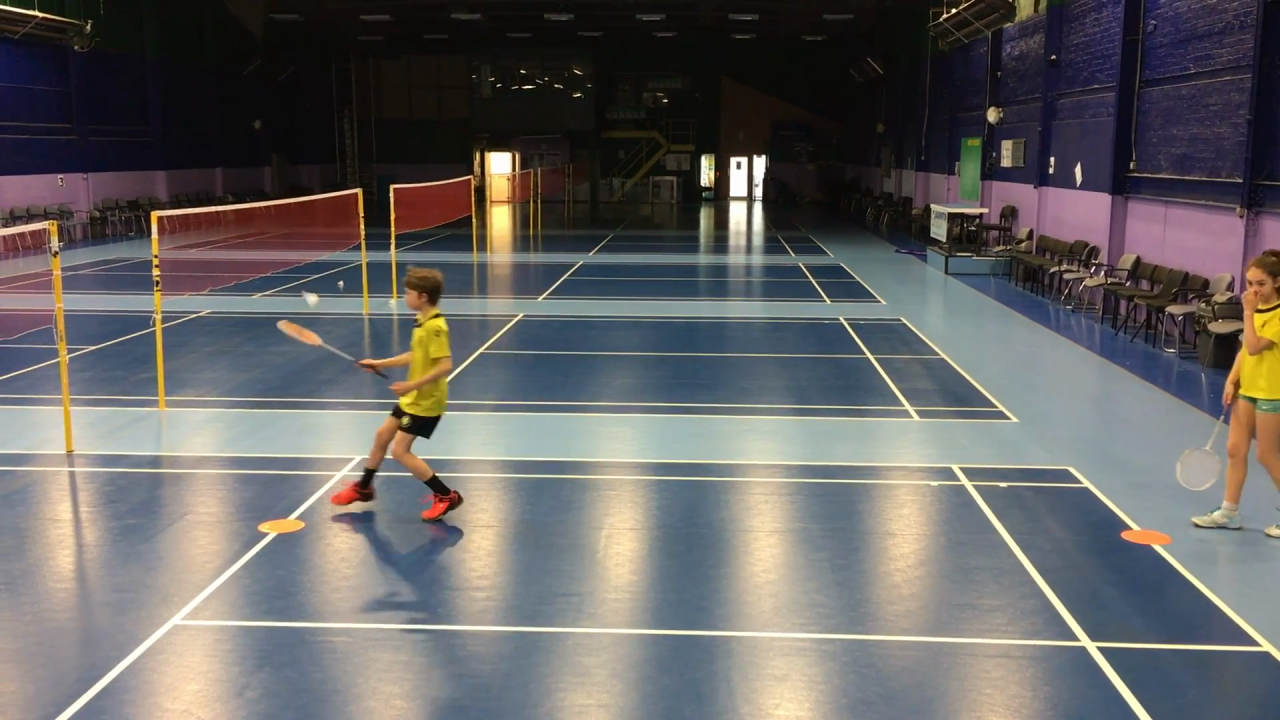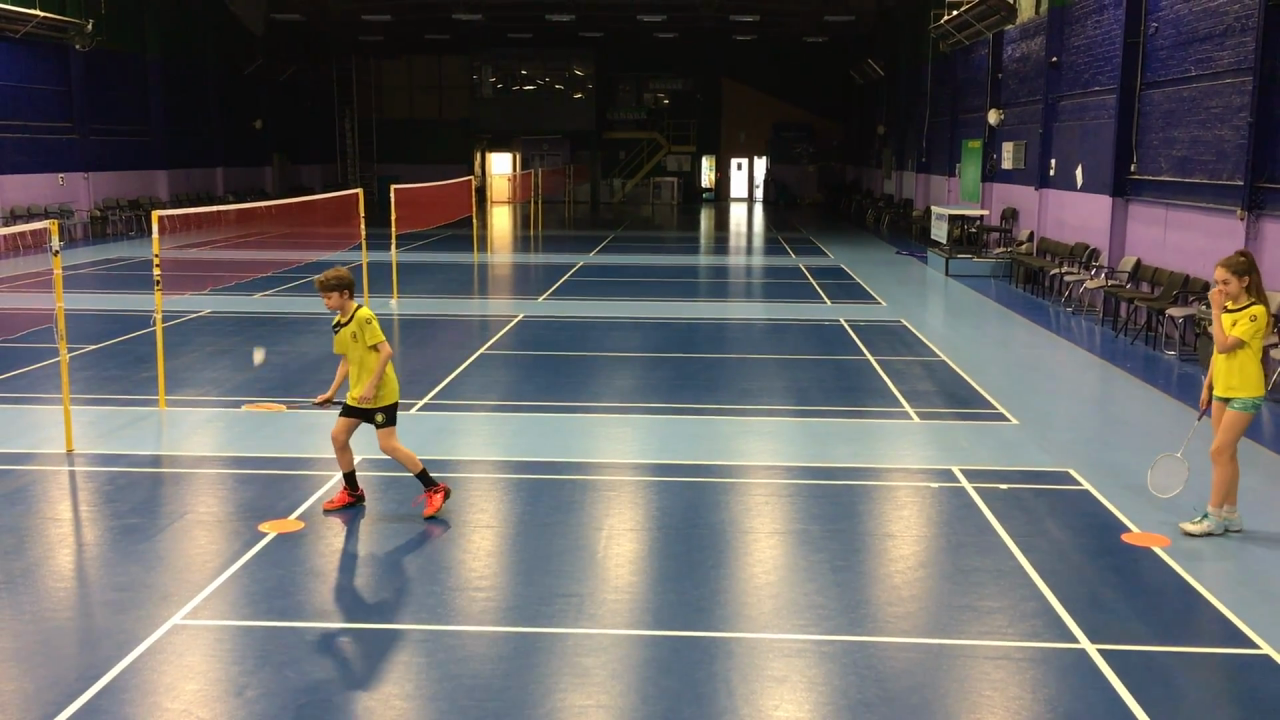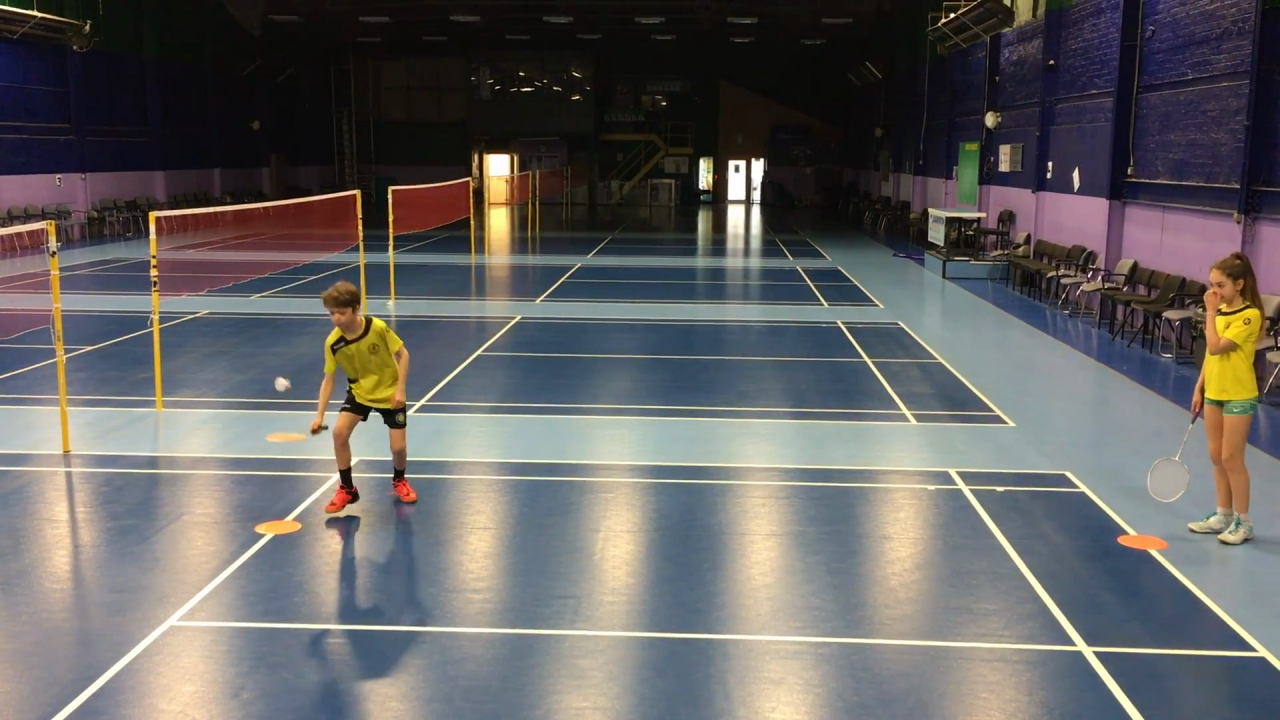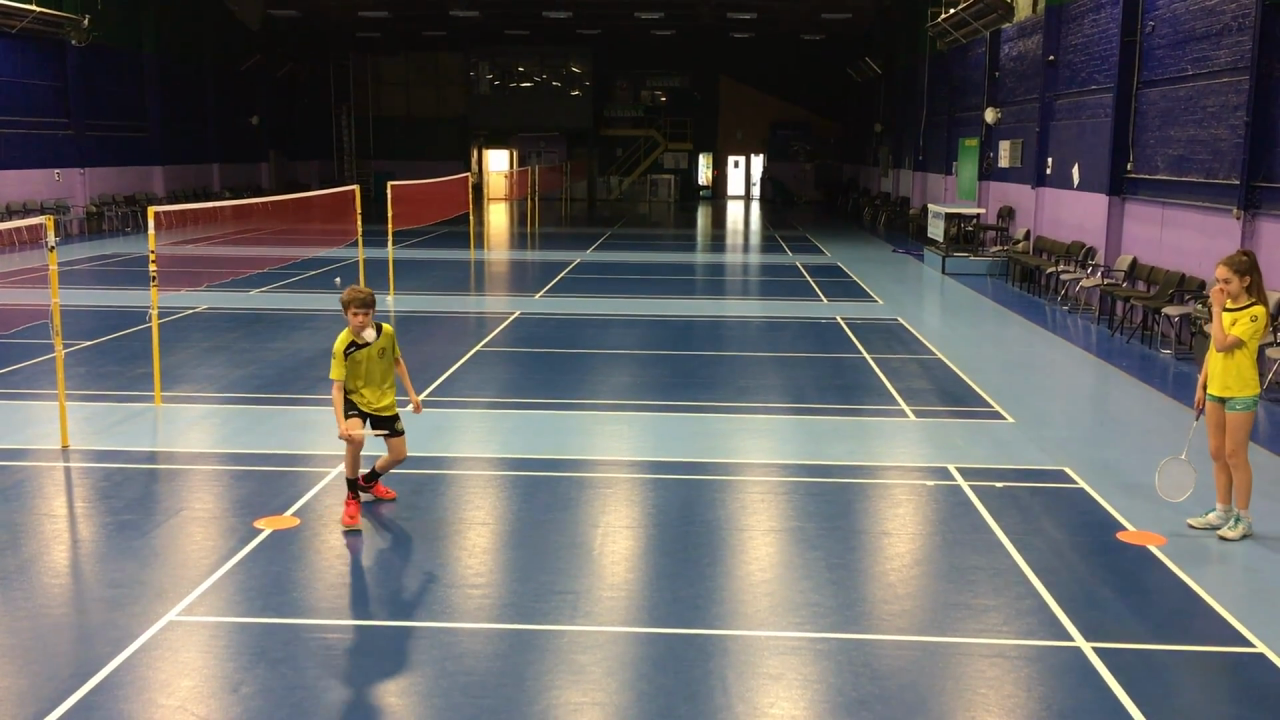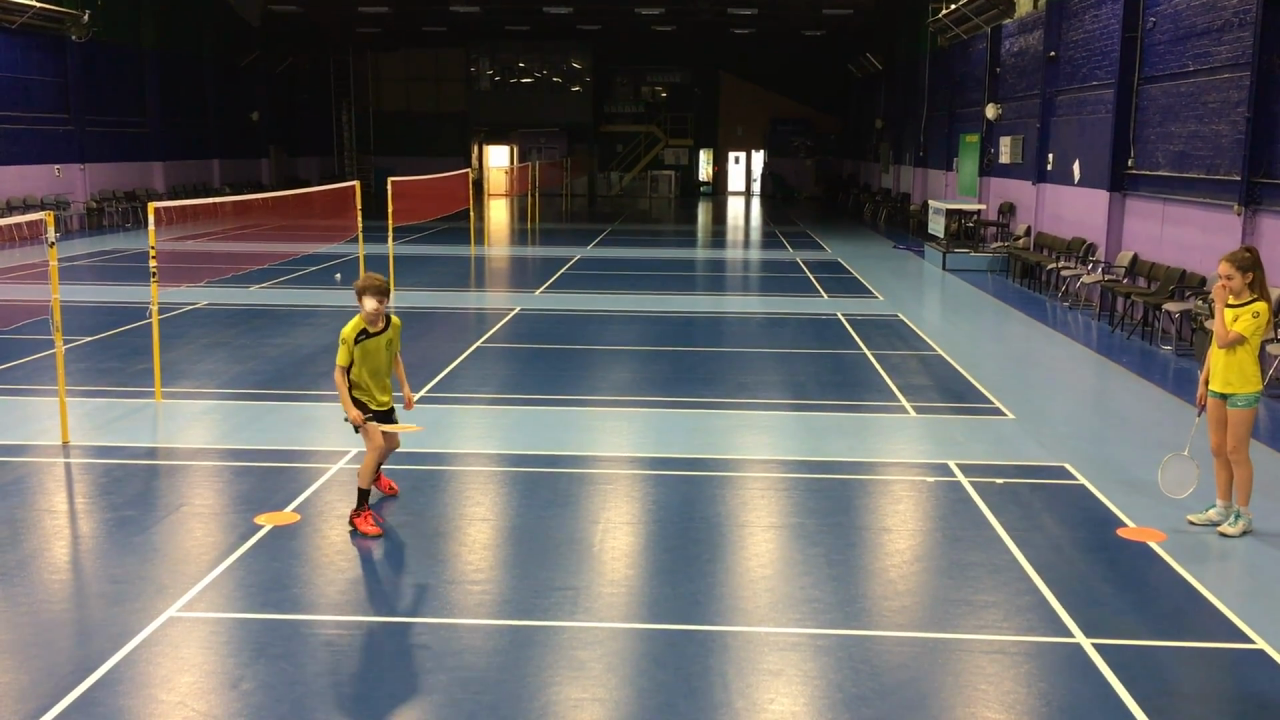
dt=0.5s
person 1, frame 1
right shoulder: (1256, 308)
left elbow: (1254, 347)
left wrist: (1248, 313)
right wrist: (1232, 381)
right hip: (1247, 389)
right knee: (1235, 450)
right ankle: (1229, 511)
person 1, frame 2
left shoulder: (1255, 312)
right shoulder: (1226, 308)
left elbow: (1224, 346)
left wrist: (1216, 312)
right wrist: (1207, 386)
left hip: (1244, 393)
right hip: (1222, 389)
left knee: (1219, 451)
right knee: (1225, 453)
left ankle: (1214, 516)
right ankle: (1229, 514)
person 1, frame 3
left shoulder: (1249, 316)
right shoulder: (1220, 311)
left elbow: (1216, 347)
left wrist: (1210, 313)
right wrist: (1199, 388)
left hip: (1238, 396)
right hip: (1214, 393)
left knee: (1231, 458)
right knee: (1216, 457)
left ankle: (1243, 522)
right ankle: (1224, 515)
person 1, frame 4
left shoulder: (1255, 312)
right shoulder: (1224, 307)
left elbow: (1222, 344)
left wrist: (1216, 310)
right wrist: (1201, 385)
left hip: (1241, 392)
right hip: (1215, 389)
left knee: (1235, 455)
right knee: (1217, 453)
left ankle: (1243, 518)
right ankle: (1222, 511)
person 1, frame 5
left shoulder: (1257, 309)
right shoulder: (1227, 303)
left elbow: (1224, 340)
left wrist: (1218, 306)
right wrist: (1203, 381)
left hip: (1242, 389)
right hip: (1217, 385)
left knee: (1236, 452)
right knee: (1218, 449)
left ankle: (1243, 515)
right ankle: (1223, 507)
person 2, frame 1
left shoulder: (435, 327)
right shoulder: (421, 322)
left elbow: (446, 366)
left wrist: (414, 384)
right wrist: (379, 363)
left hip: (426, 403)
right hip: (412, 399)
left knee: (400, 450)
right knee: (382, 435)
left ankle: (446, 496)
right ankle: (363, 487)
person 2, frame 2
left shoulder: (363, 317)
right shoulder: (338, 324)
left elbow: (386, 351)
left wrist: (372, 385)
right wrist: (332, 392)
left hip: (381, 393)
right hip: (357, 395)
left knee: (388, 446)
right knee: (338, 436)
left ankle: (435, 489)
right ankle: (352, 492)
person 2, frame 3
left shoulder: (378, 328)
right shoulder: (333, 342)
left elbow: (403, 354)
right elbow: (329, 379)
left wrist: (400, 389)
right wrist: (319, 415)
left hip: (390, 392)
right hip: (360, 390)
left knee: (398, 447)
right knee: (339, 433)
left ankle: (400, 481)
right ankle: (347, 489)
person 2, frame 4
left shoulder: (387, 332)
right shoulder: (342, 345)
left elbow: (397, 362)
right elbow: (337, 388)
left wrist: (411, 392)
right wrist: (341, 423)
left hip: (384, 401)
right hip: (356, 399)
left knee: (398, 455)
right knee: (355, 441)
left ankle: (368, 480)
right ankle: (352, 498)
person 2, frame 5
left shoulder: (394, 324)
right shoulder: (350, 332)
right elbow: (340, 372)
left wrist: (405, 387)
right wrist: (349, 407)
left hip: (383, 395)
right hip: (359, 396)
left knee: (392, 444)
right knee: (376, 446)
left ankle: (373, 474)
right ankle: (360, 512)
